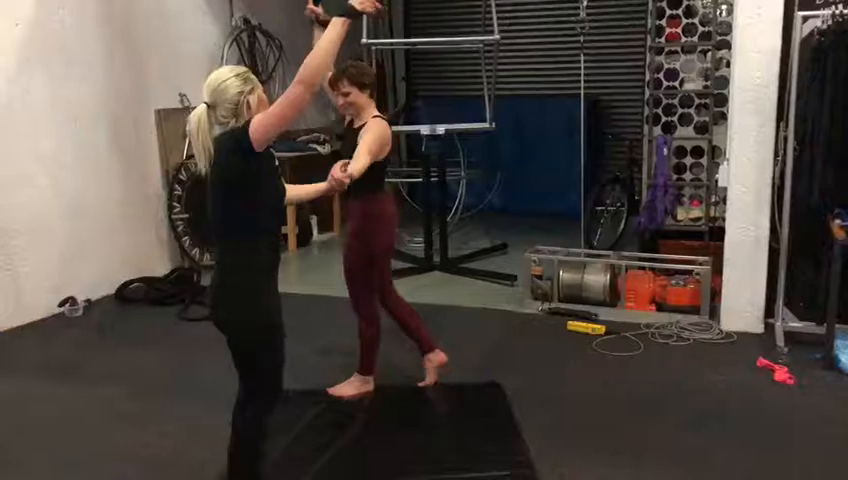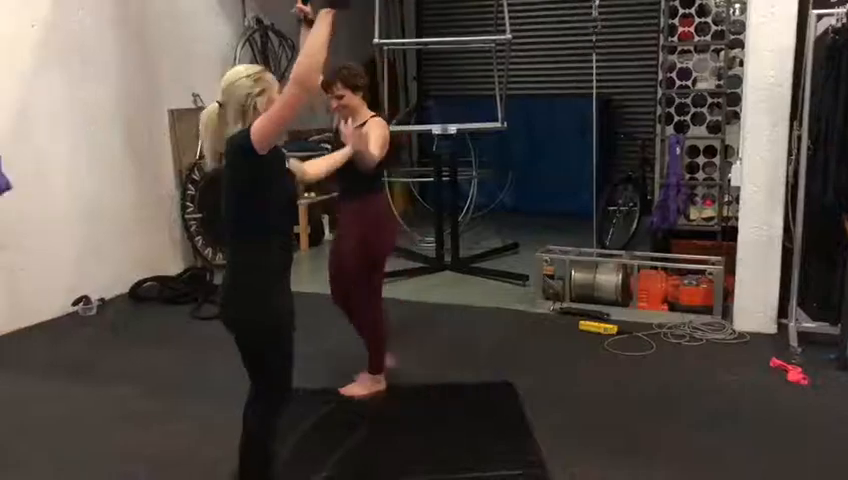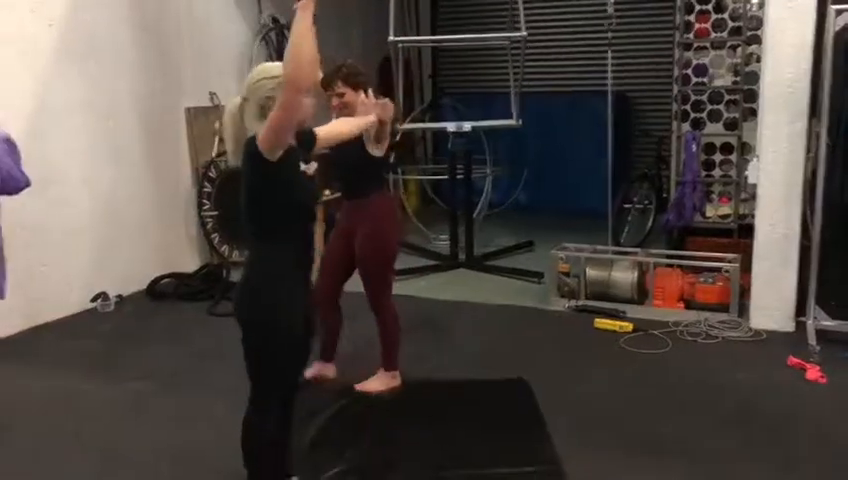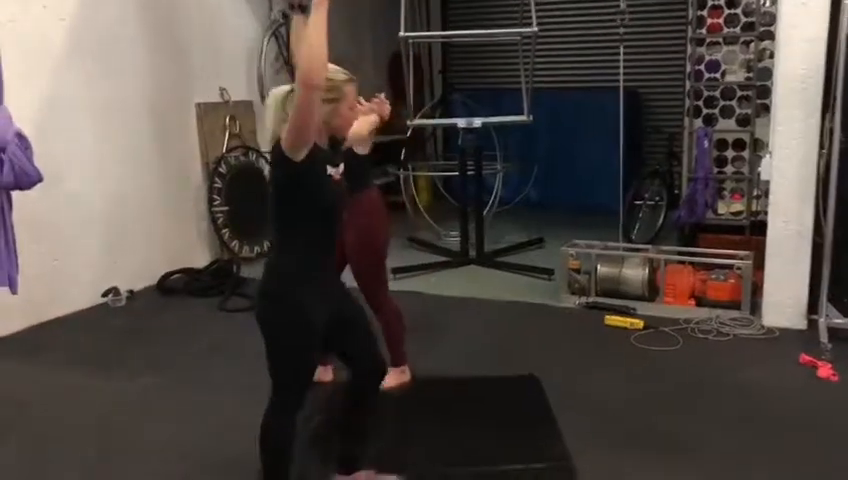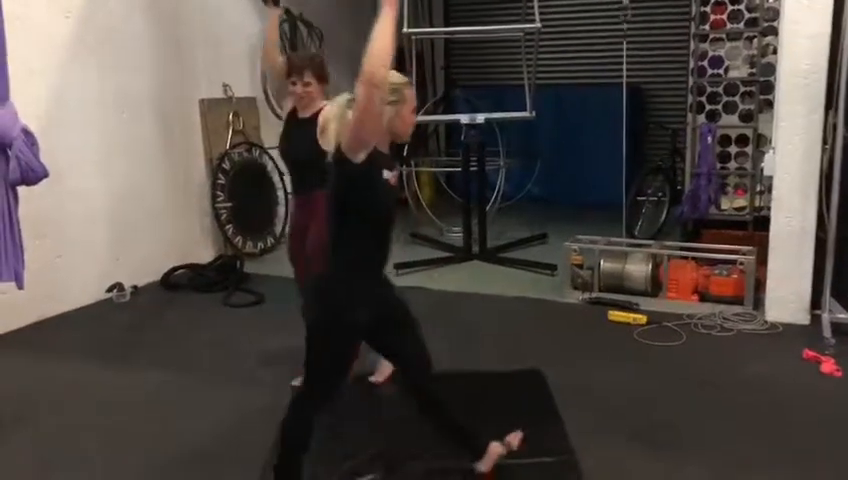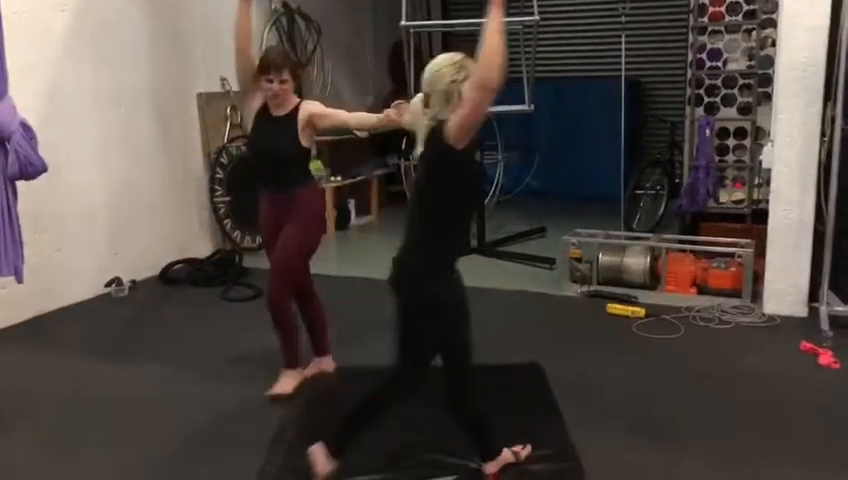
dt=0.3s
person 1, frame 1
left shoulder: (235, 154)
right shoulder: (239, 144)
left elbow: (273, 194)
right elbow: (305, 84)
left wrist: (325, 187)
left hip: (243, 290)
right hip: (246, 295)
left knee: (256, 392)
right knee: (262, 395)
person 1, frame 2
left shoulder: (261, 155)
right shoulder: (248, 148)
left elbow: (300, 173)
right elbow: (304, 84)
left wrist: (346, 154)
left hip: (270, 289)
right hip: (253, 295)
left knee: (269, 393)
right knee: (270, 396)
person 1, frame 3
left shoulder: (296, 143)
right shoulder: (264, 150)
left elbow: (339, 127)
right elbow: (298, 82)
left wrist: (372, 119)
left hip: (295, 289)
right hip: (267, 295)
left knee: (286, 392)
right knee: (267, 398)
person 1, frame 4
left shoulder: (326, 147)
right shoulder: (294, 155)
left elbow: (357, 127)
right elbow: (310, 79)
left hip: (325, 289)
right hip: (289, 296)
left knee: (370, 371)
right knee: (289, 399)
person 1, frame 5
left shoulder: (377, 154)
right shoulder: (353, 158)
right elbow: (371, 83)
left hip: (374, 291)
right hip: (339, 298)
left knee: (421, 375)
right knee: (316, 395)
person 1, frame 6
left shoulder: (442, 136)
right shoulder: (448, 141)
right elbow: (489, 84)
left wrist: (416, 110)
left hip: (435, 270)
right hip: (426, 275)
left knee: (459, 367)
right knee: (408, 376)
person 2, frame 1
left shoulder: (376, 126)
right shoulder: (352, 117)
left elbow: (363, 159)
right elbow: (323, 72)
left wrist: (346, 172)
left hip: (371, 215)
right hip: (366, 214)
left knee: (363, 298)
right knee: (383, 293)
left ankle: (364, 378)
right ankle: (431, 352)
person 2, frame 2
left shoulder: (375, 126)
right shoulder: (343, 123)
left elbow: (371, 159)
left wrist: (360, 148)
left hip: (371, 217)
right hip: (348, 215)
left knee: (366, 297)
right knee: (343, 294)
left ankle: (375, 376)
right ankle: (380, 354)
person 2, frame 3
left shoulder: (372, 124)
right shoulder: (339, 119)
left elbow: (381, 132)
left wrist: (383, 120)
left hip: (376, 214)
right hip: (348, 213)
left knee: (378, 296)
right knee: (324, 290)
left ankle: (390, 372)
right ankle: (326, 362)
person 2, frame 4
left shoulder: (359, 119)
left elbow: (356, 132)
left wrist: (376, 117)
left hip: (363, 215)
left knee: (376, 295)
left ankle: (400, 368)
right ankle: (323, 365)
person 2, frame 5
left shoulder: (329, 115)
right shoulder: (289, 108)
right elbow: (271, 57)
right wrist: (274, 9)
left hip: (327, 209)
right hip: (301, 209)
right knee: (309, 292)
left ankle: (385, 353)
person 2, frame 6
left shoulder: (307, 113)
right shoulder: (253, 103)
left elbow: (348, 119)
right elbow: (242, 51)
left wrist: (383, 119)
left hip: (304, 207)
right hip: (270, 207)
left knee: (277, 292)
right knee: (298, 285)
left ankle: (292, 367)
right ankle: (322, 357)
